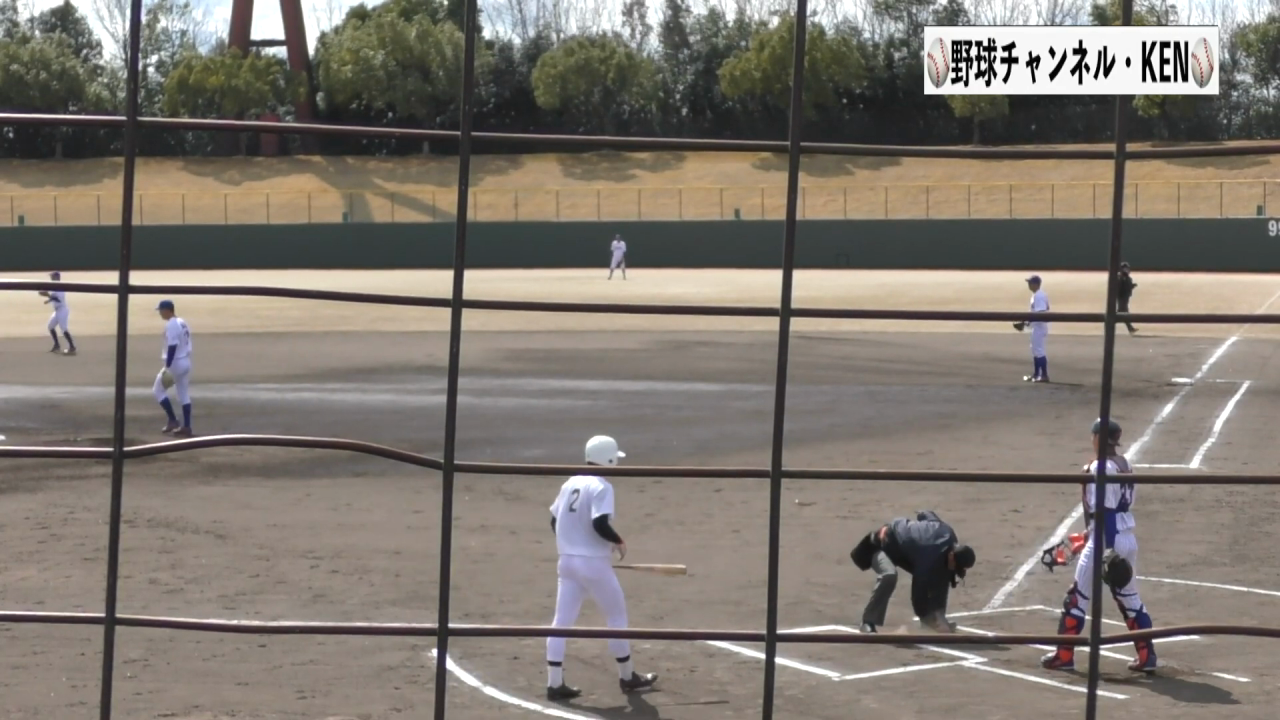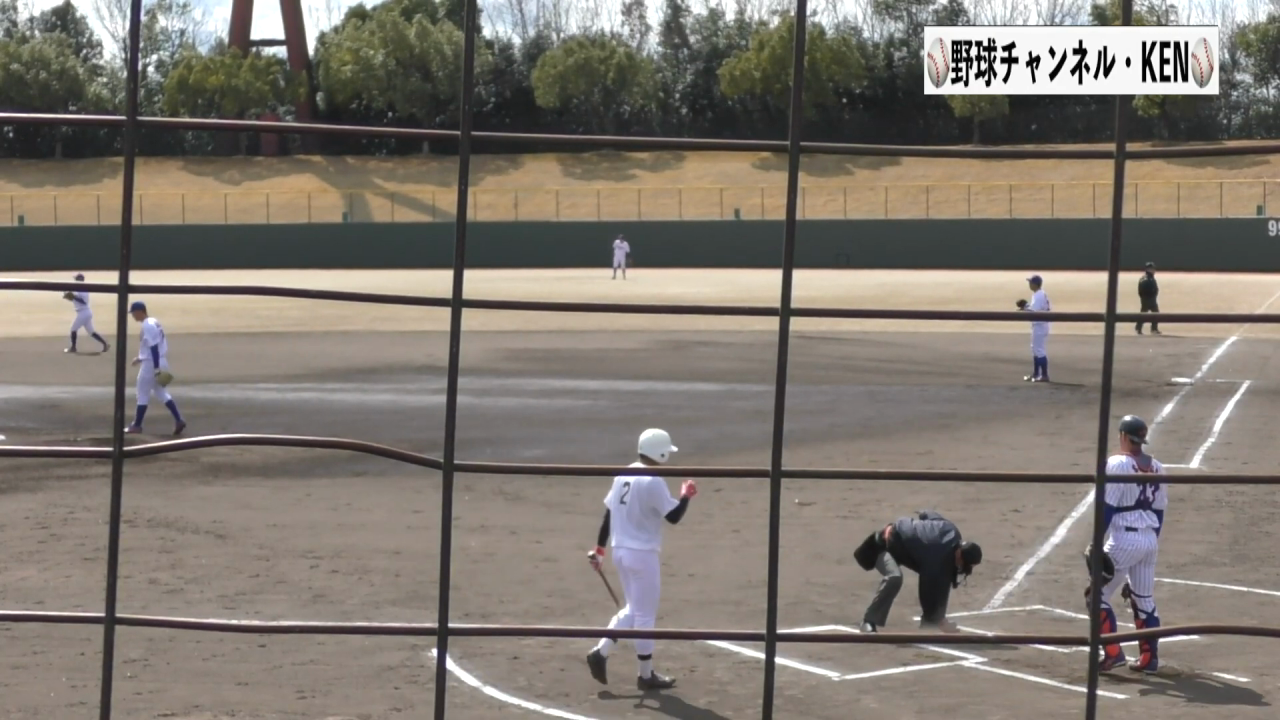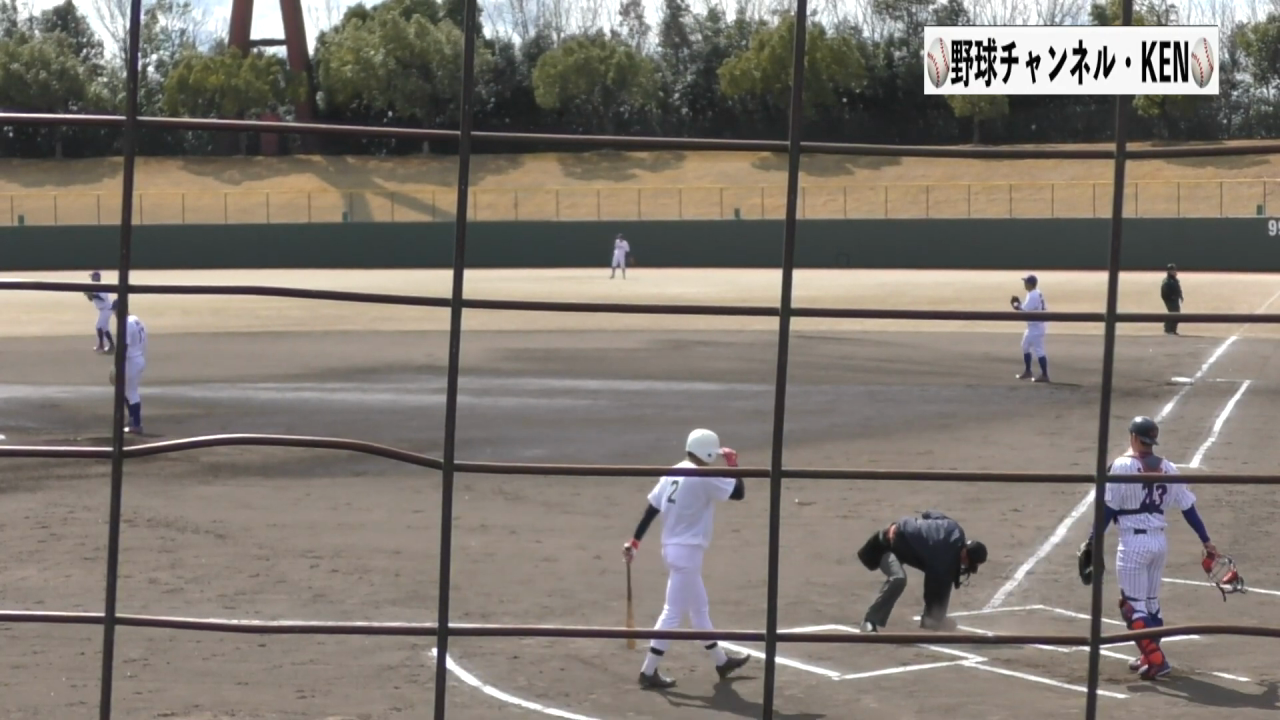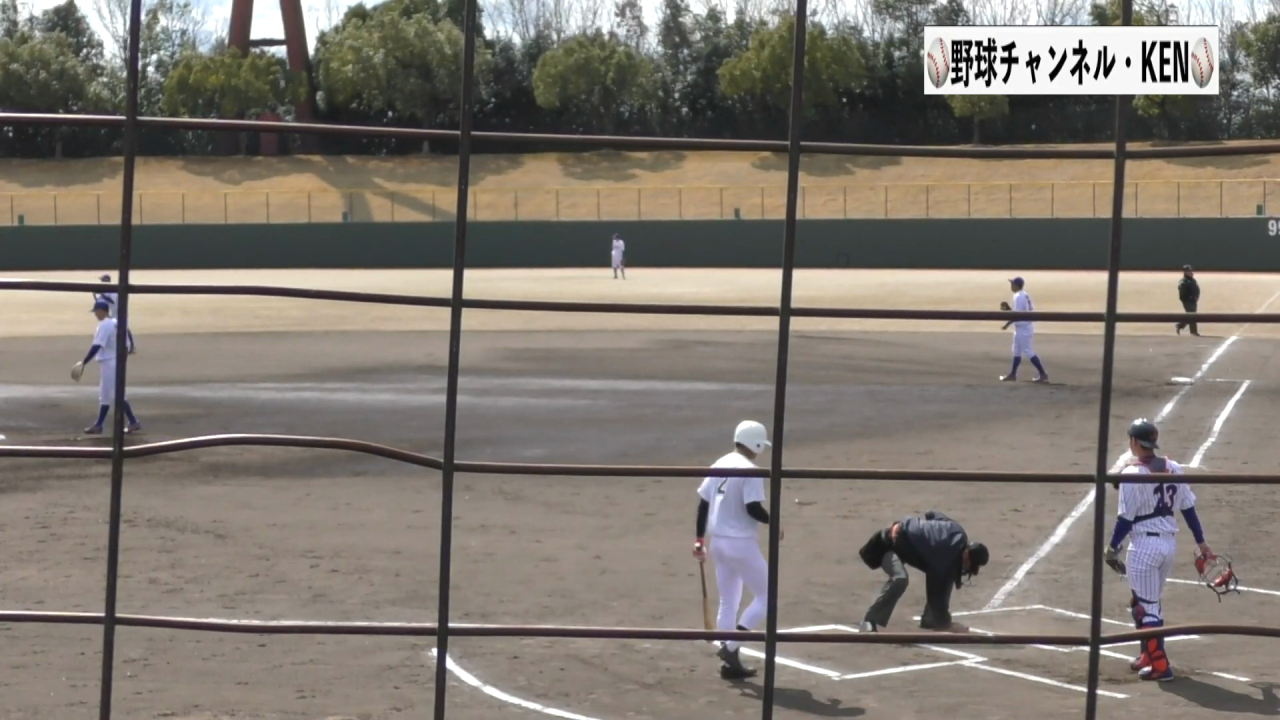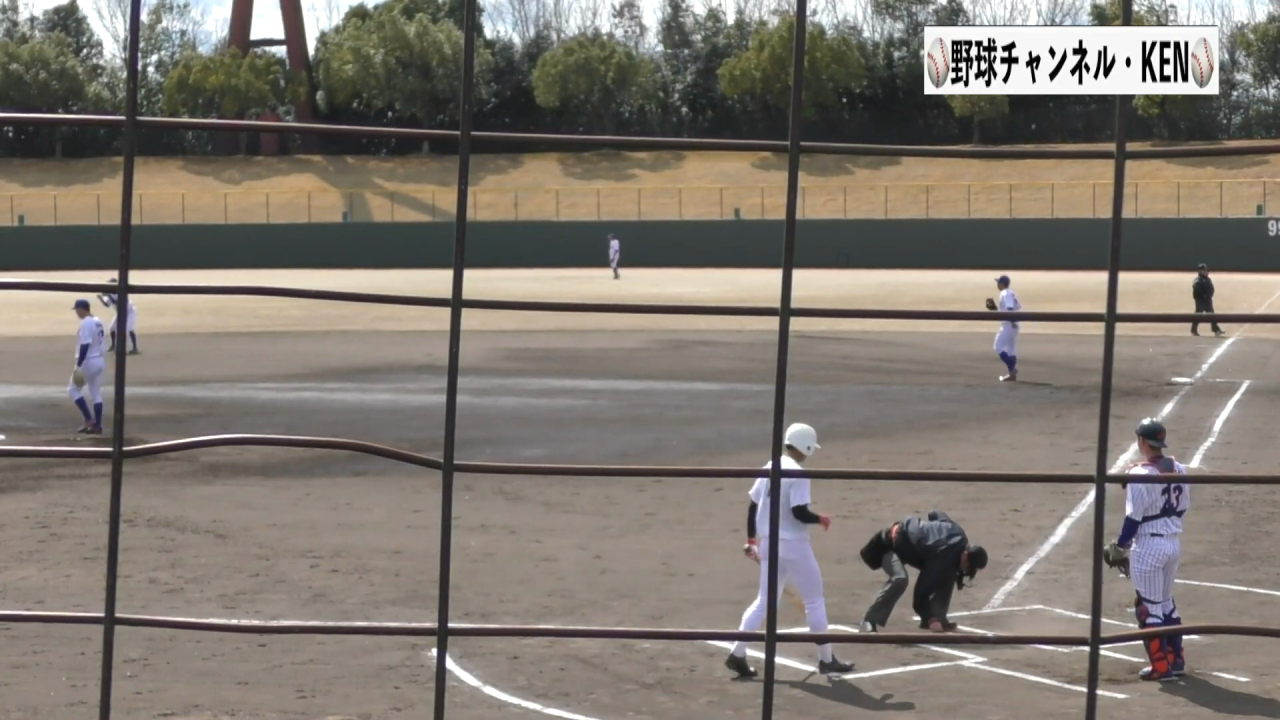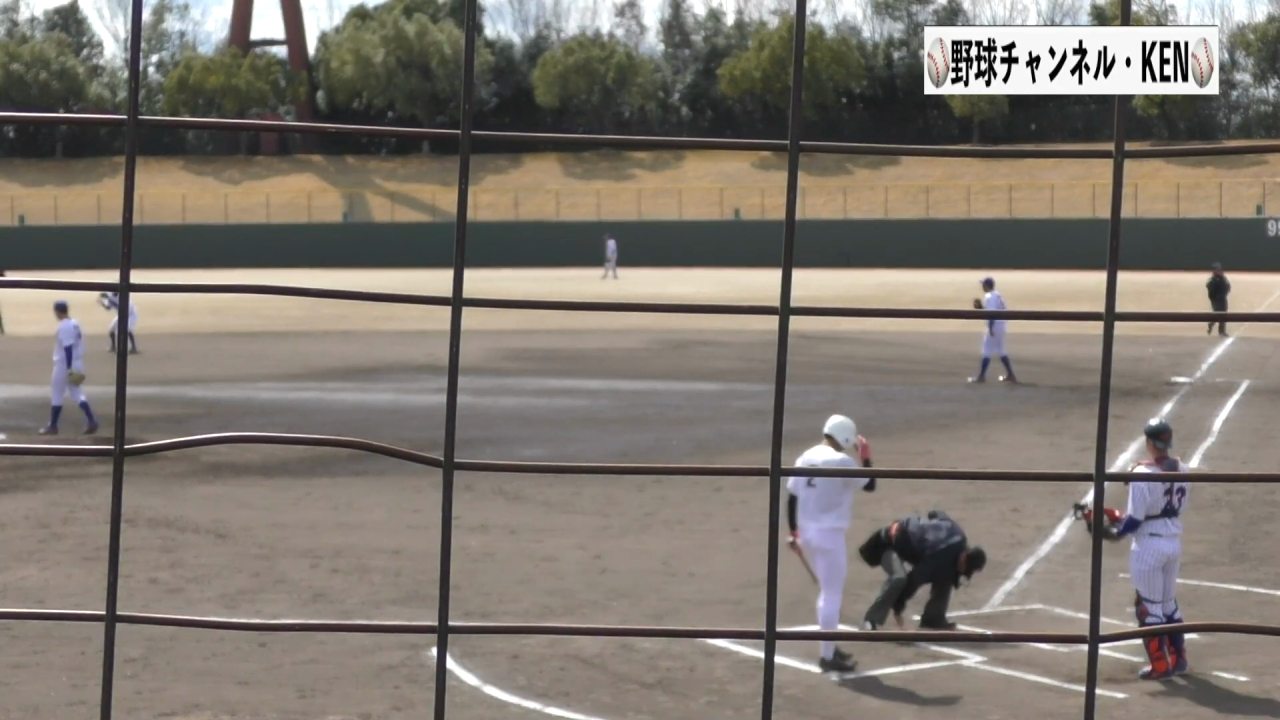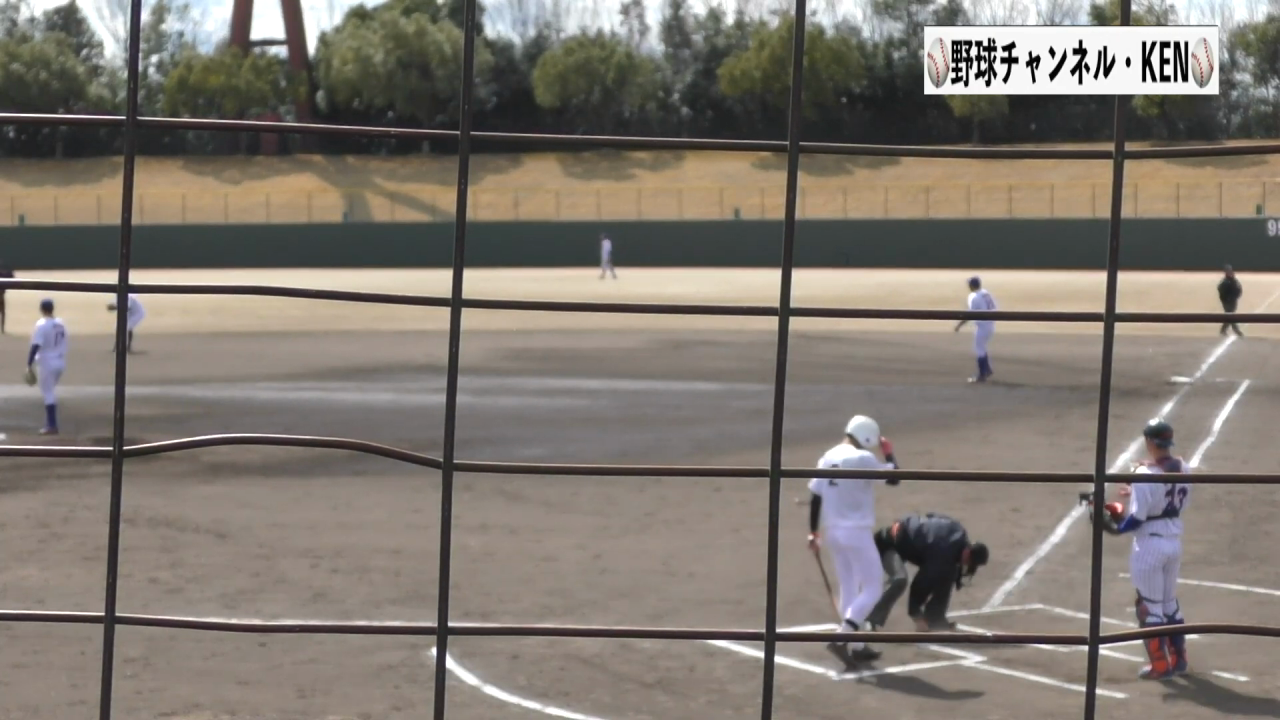
dt=0.3s
person 1, frame 1
left shoulder: (1101, 467)
right shoulder: (1125, 464)
left elbow: (1107, 510)
left wrist: (1109, 547)
left hip: (1108, 542)
right hip: (1128, 540)
left knee: (1077, 598)
right knee: (1131, 600)
left ankle: (1064, 656)
right ankle: (1147, 656)
person 1, frame 2
left shoulder: (1117, 463)
right shoulder: (1156, 467)
left elbow: (1109, 506)
right elbow: (1159, 509)
left hip: (1124, 539)
right hip: (1150, 539)
left knee: (1098, 595)
right knee: (1144, 599)
left ankle: (1113, 653)
right ankle: (1148, 657)
person 1, frame 3
left shoulder: (1123, 465)
right shoulder: (1168, 469)
left elbow: (1109, 508)
right elbow: (1188, 507)
left wrist: (1093, 539)
right wrist: (1206, 541)
left hip: (1133, 542)
right hip: (1159, 540)
left knee: (1132, 604)
right knee: (1150, 601)
left ankle: (1156, 660)
right ankle: (1149, 658)
person 1, frame 4
left shoulder: (1132, 474)
right shoulder: (1174, 469)
left elbow: (1126, 518)
right elbow: (1189, 508)
left wrist: (1113, 547)
right wrist: (1200, 542)
left hip: (1144, 545)
right hip: (1168, 543)
left knee: (1144, 606)
right knee: (1153, 603)
left ankle: (1159, 666)
right ankle: (1149, 657)
person 1, frame 5
left shoulder: (1141, 474)
right shoulder: (1179, 469)
left elbow: (1134, 518)
right elbow: (1181, 510)
left wrist: (1119, 545)
left hip: (1148, 546)
right hip: (1173, 543)
left knee: (1149, 607)
right knee: (1166, 601)
left ankle: (1161, 666)
right ankle: (1176, 658)
person 1, frame 6
left shoulder: (1144, 473)
right shoulder: (1182, 470)
left elbow: (1137, 518)
right elbow: (1176, 507)
left wrist: (1116, 533)
left hip: (1149, 546)
right hip: (1175, 544)
left knee: (1149, 606)
right knee: (1169, 602)
left ankle: (1162, 666)
right ankle: (1179, 660)
person 1, frame 7
left shoulder: (1146, 474)
right shoulder: (1183, 469)
left elbow: (1138, 518)
left wrist: (1116, 528)
left hip: (1149, 546)
right hip: (1174, 543)
left knee: (1149, 606)
right knee: (1169, 601)
left ankle: (1160, 666)
right ankle: (1179, 659)
person 2, frame 1
left shoulder: (570, 484)
right shoulder: (602, 487)
left elbow: (555, 521)
right elbow: (600, 524)
right wrist: (618, 541)
left hip: (567, 561)
right hip: (594, 562)
left knee: (562, 621)
right knee: (617, 617)
left ankle: (555, 683)
right ankle: (627, 677)
person 2, frame 2
left shoulder: (623, 475)
right shoulder: (653, 481)
left elbow: (609, 514)
right elbow: (673, 516)
left wrist: (599, 549)
right wrist: (686, 494)
left hip: (621, 551)
right hip: (642, 554)
left knee: (633, 609)
right knee: (645, 615)
left ankle: (600, 652)
right ankle: (645, 675)
person 2, frame 3
left shoulder: (671, 474)
right shoulder: (703, 478)
left elbow: (651, 510)
right elbow: (739, 493)
left wrist: (634, 542)
right wrist: (733, 465)
left hip: (672, 548)
right hip: (687, 551)
left knee: (699, 607)
right knee: (673, 613)
left ankle: (720, 661)
right ankle: (649, 672)
person 2, frame 4
left shoulder: (719, 466)
right shoulder: (750, 471)
left elbow: (703, 504)
right elbow: (753, 508)
left wrist: (699, 541)
right wrist: (772, 521)
left hip: (717, 542)
right hip: (741, 543)
left knee: (728, 602)
right knee: (764, 597)
left ankle: (733, 664)
right ankle: (731, 647)
person 2, frame 5
left shoulder: (769, 468)
right shoulder: (797, 474)
left elbow: (754, 506)
right elbow: (800, 512)
left wrist: (752, 540)
right wrist: (820, 519)
left hip: (767, 544)
right hip: (793, 545)
left knee: (764, 600)
right knee: (814, 601)
left ankle: (738, 654)
right ankle: (826, 660)
person 2, frame 6
left shoulder: (805, 458)
right shoulder: (841, 461)
left elbow: (792, 498)
right elbow: (870, 486)
left wrist: (793, 533)
right wrist: (866, 457)
left hip: (807, 533)
right hip: (829, 535)
left knee: (828, 591)
right knee: (831, 594)
left ankle: (827, 647)
right ankle: (827, 655)
person 2, frame 7
left shoulder: (827, 458)
right shoulder: (863, 458)
left elbow: (815, 498)
right elbow: (894, 478)
left wrist: (813, 533)
right wrist: (888, 453)
left hip: (832, 532)
right hip: (856, 533)
left knee: (848, 589)
right knee: (871, 589)
left ankle: (857, 646)
right ankle: (841, 640)
